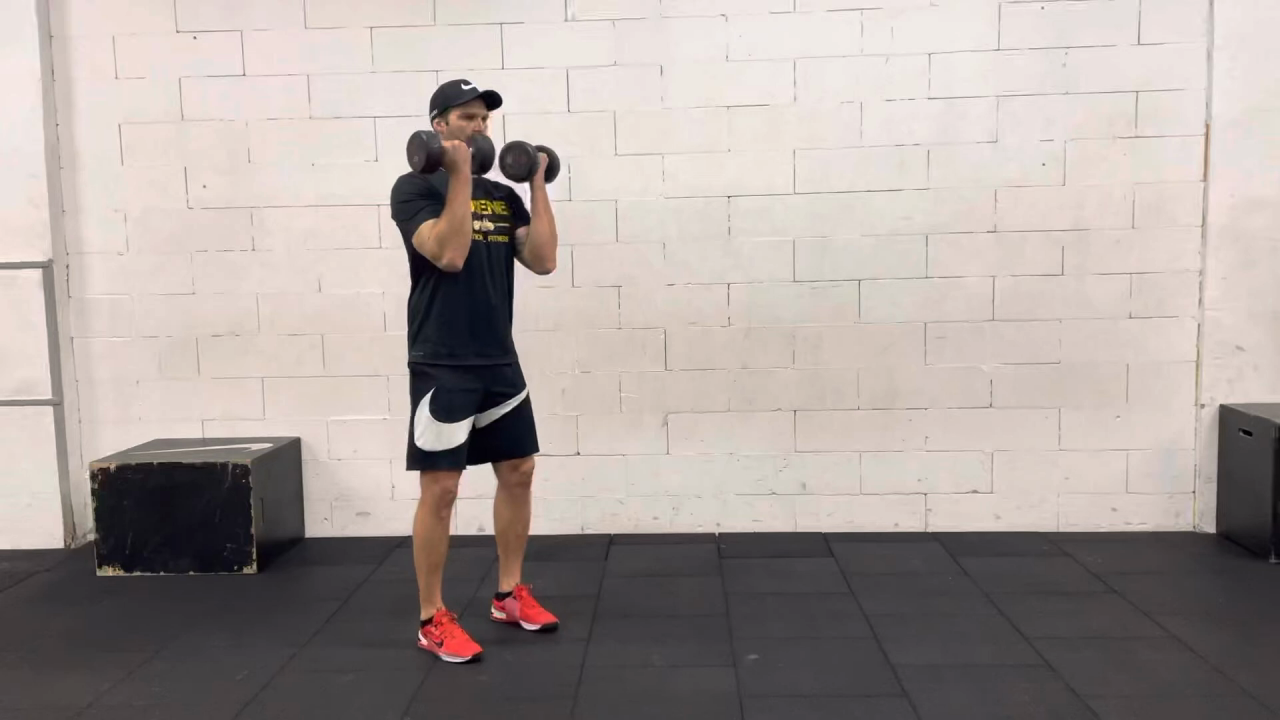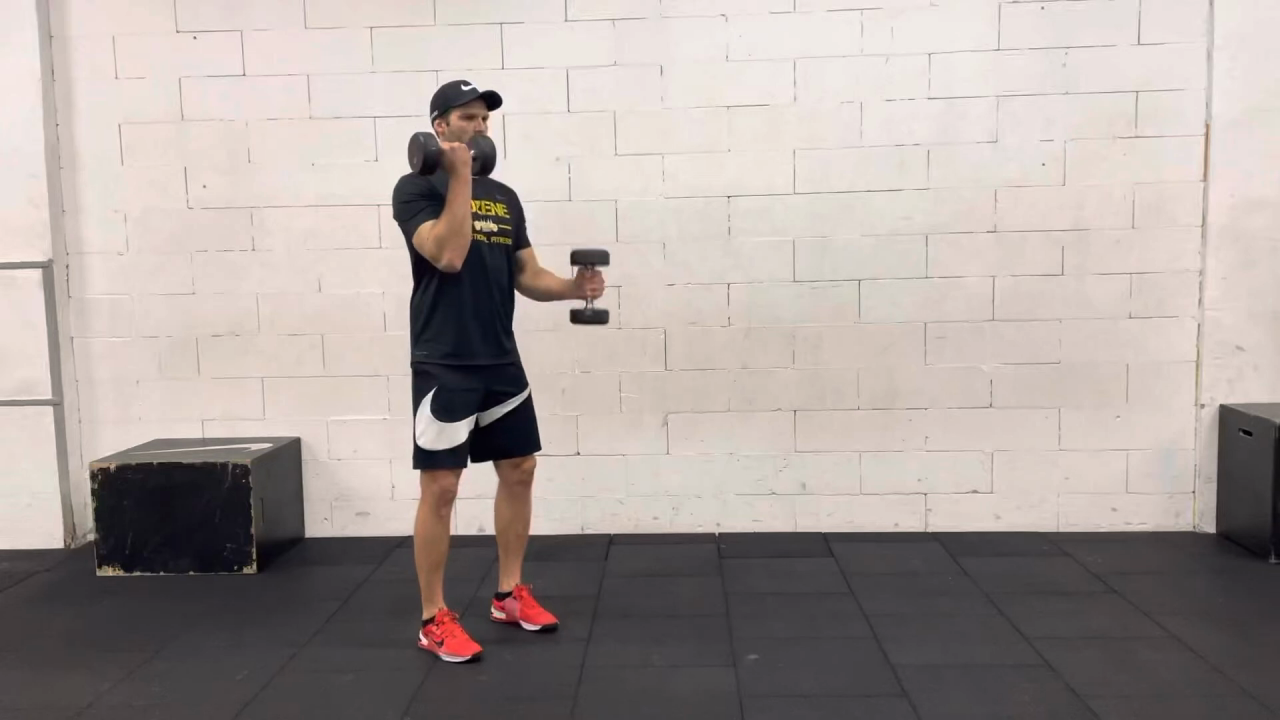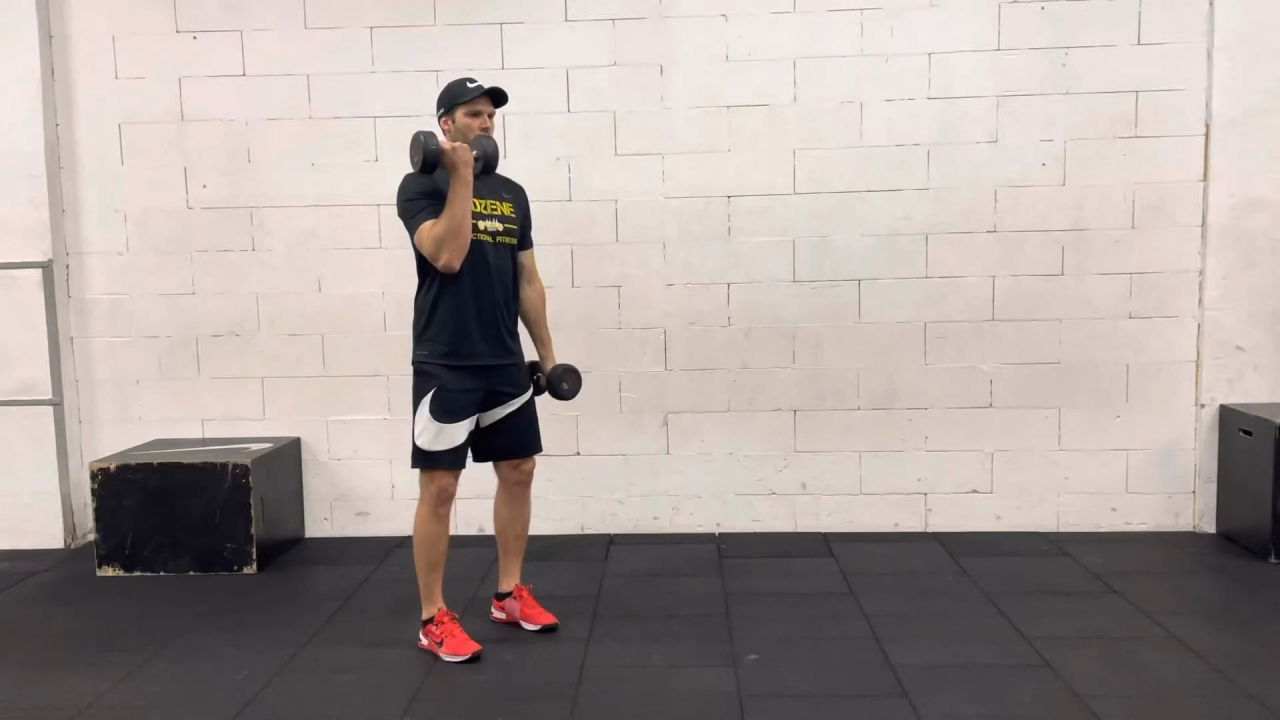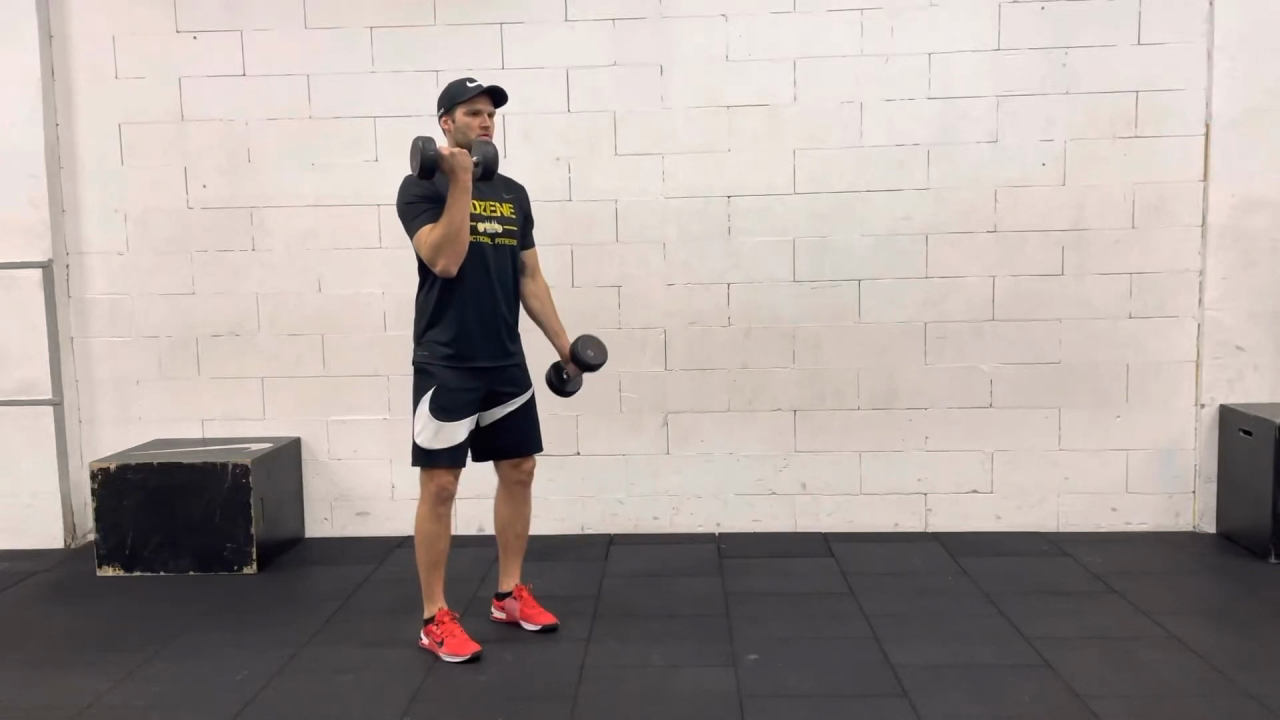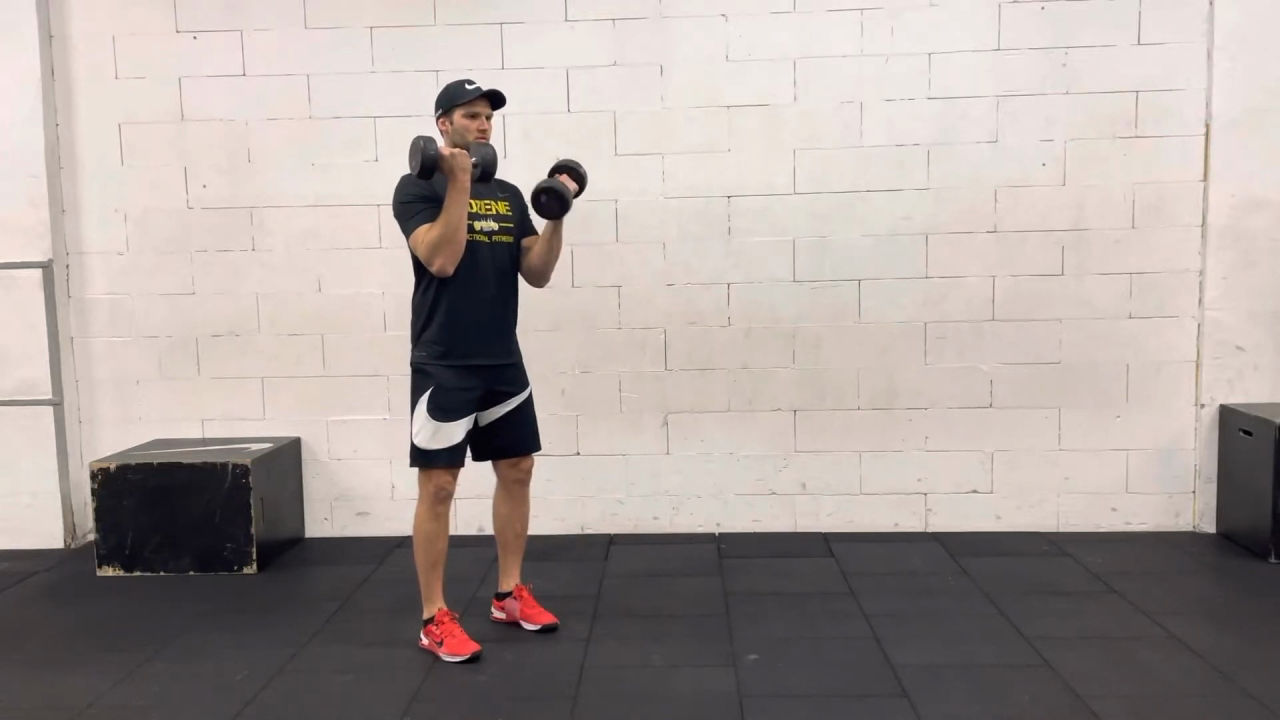
dt=0.7s
person 1, frame 1
left shoulder: (501, 194)
right shoulder: (416, 187)
left elbow: (543, 260)
right elbow: (449, 254)
left wrist: (537, 184)
right wrist: (460, 176)
left hip: (499, 361)
right hip: (443, 366)
left knee: (519, 472)
right knee: (440, 489)
left ankle: (510, 594)
right ankle: (434, 619)
person 1, frame 2
left shoulder: (503, 195)
right shoulder: (417, 188)
left elbow: (525, 276)
right elbow: (448, 256)
left wrist: (572, 286)
right wrist: (460, 176)
left hip: (501, 360)
right hip: (445, 365)
left knee: (519, 471)
right knee: (440, 487)
left ankle: (510, 593)
right ankle: (435, 618)
person 1, frame 3
left shoulder: (511, 193)
right shoulder: (423, 185)
left elbow: (527, 279)
right elbow: (448, 255)
left wrist: (546, 352)
right wrist: (461, 176)
left hip: (504, 361)
right hip: (446, 364)
left knee: (518, 472)
right knee: (439, 487)
left ankle: (509, 593)
right ankle: (434, 618)
person 1, frame 4
left shoulder: (512, 193)
right shoulder: (423, 187)
left elbow: (529, 277)
right elbow: (445, 261)
left wrist: (562, 343)
right wrist: (460, 181)
left hip: (505, 360)
right hip: (446, 364)
left knee: (518, 472)
right knee: (439, 486)
left ankle: (510, 593)
right ankle: (435, 617)
person 1, frame 5
left shoulder: (508, 194)
right shoulder: (419, 188)
left elbow: (537, 273)
right elbow: (442, 260)
left wrist: (556, 216)
right wrist: (457, 181)
left hip: (503, 359)
right hip: (444, 364)
left knee: (516, 471)
right knee: (438, 485)
left ankle: (509, 593)
right ankle: (435, 617)
